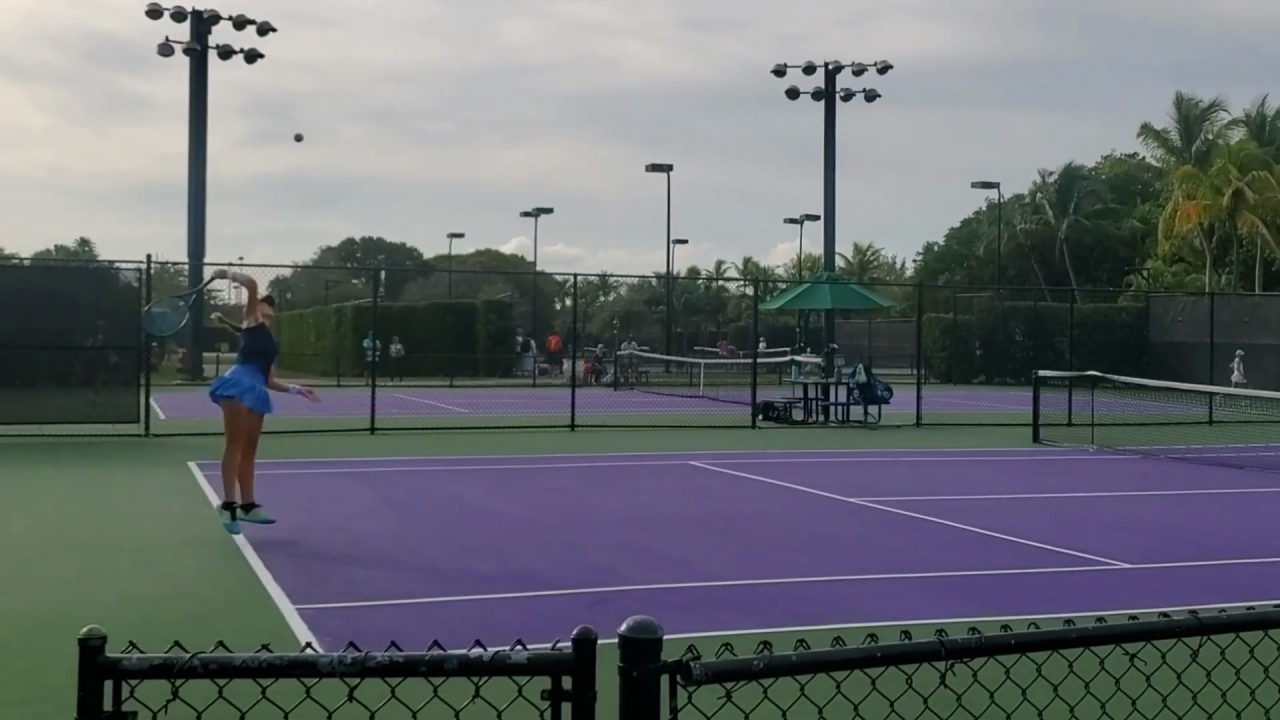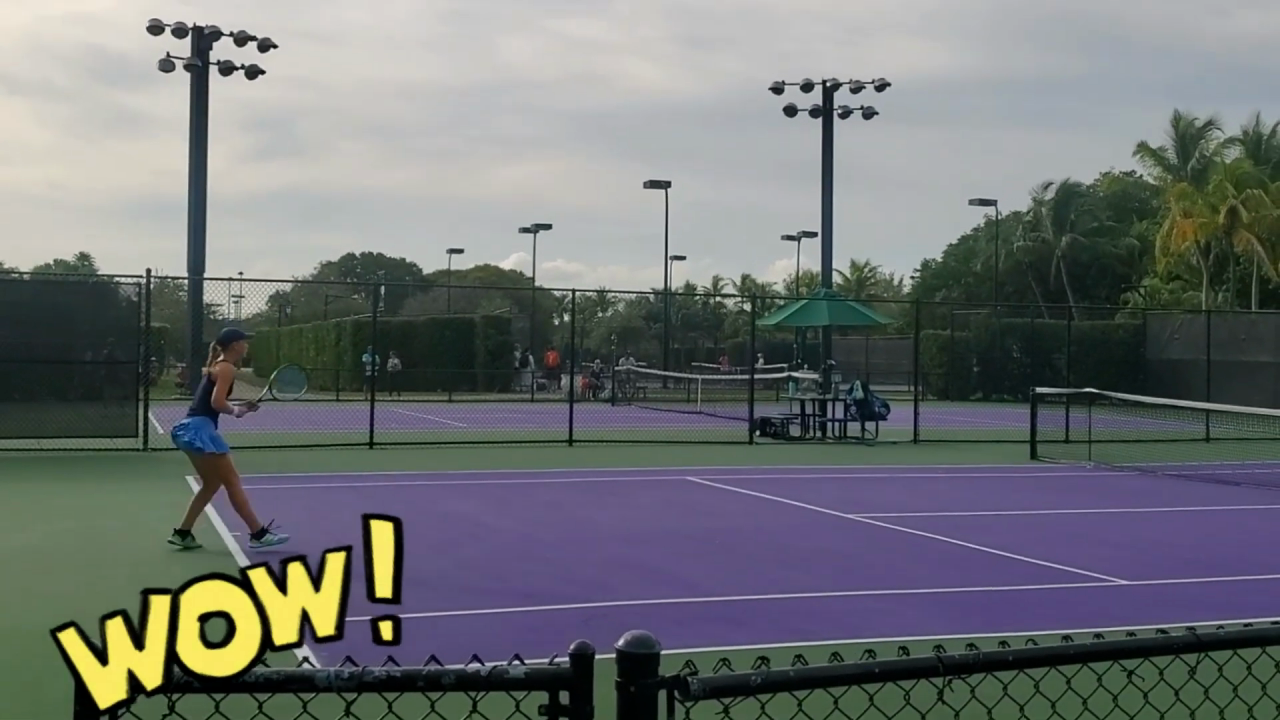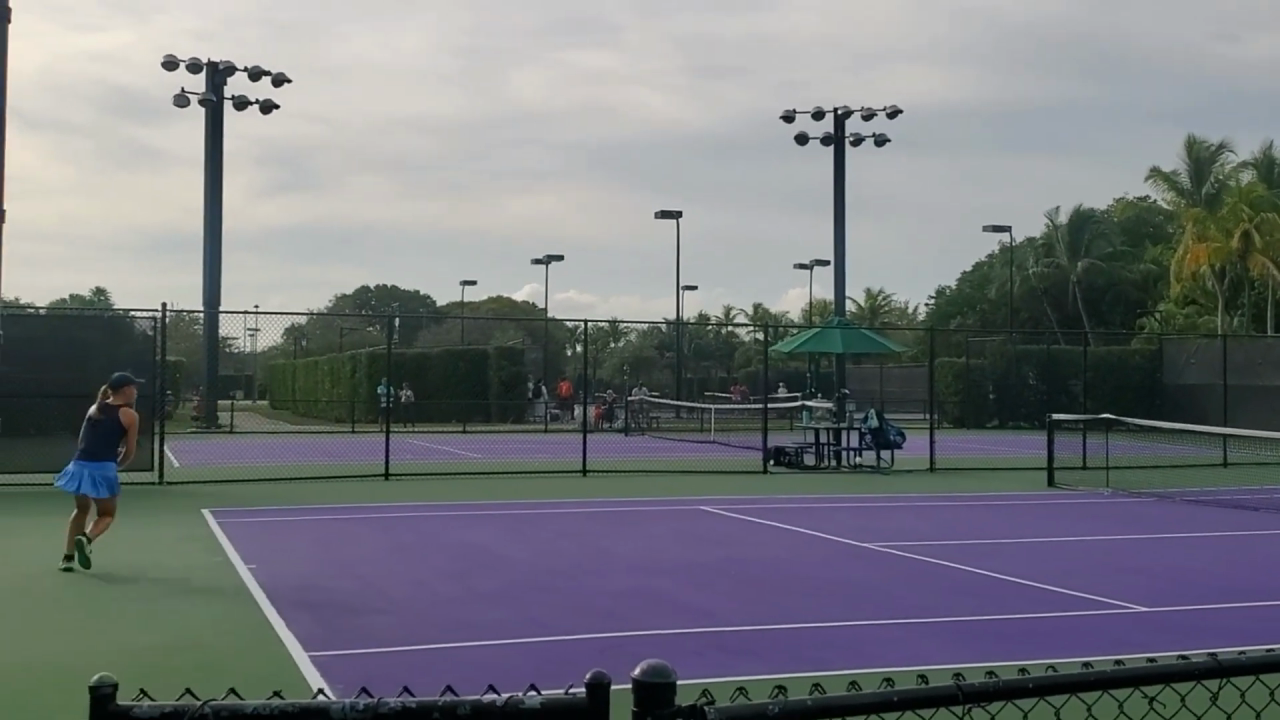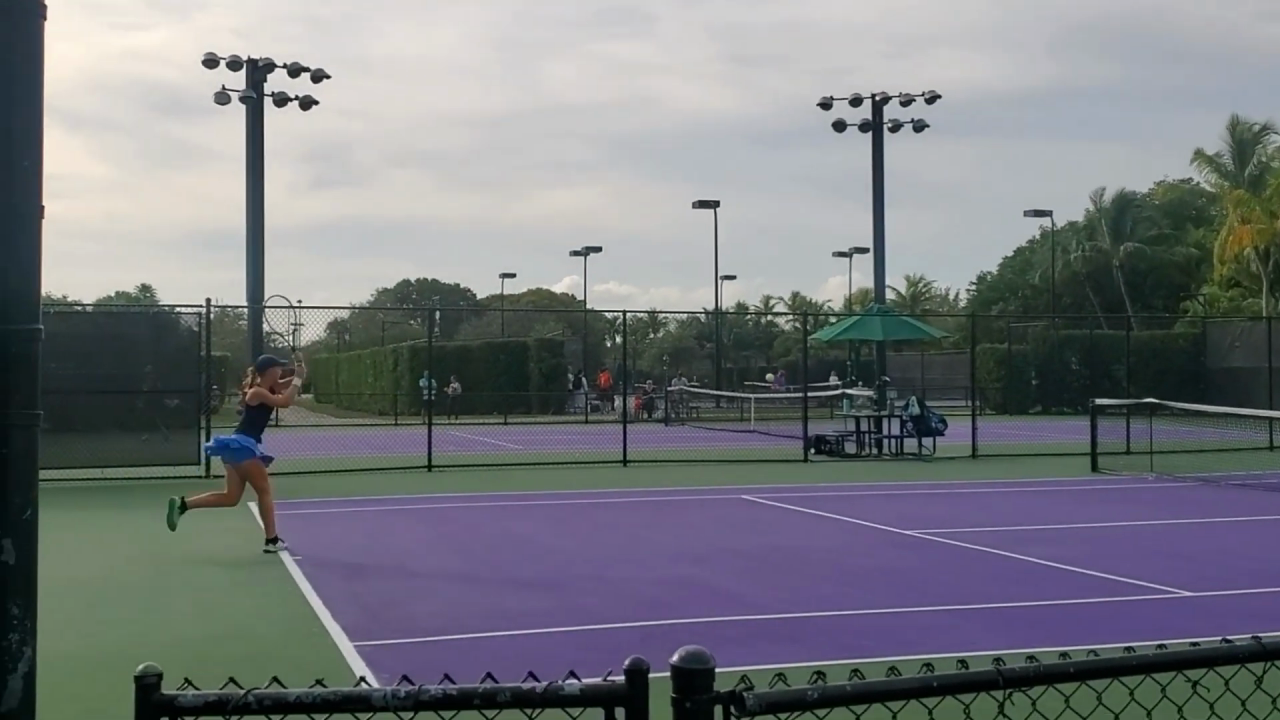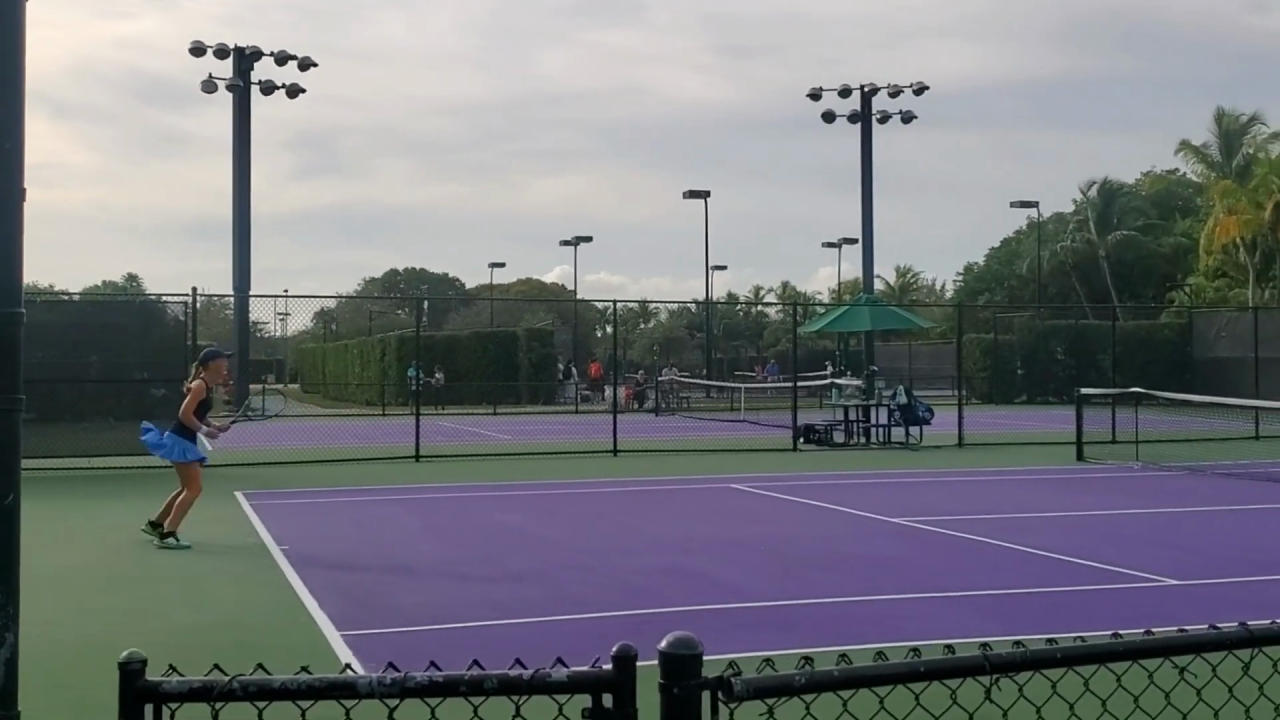
dt=1s
person 1, frame 1
left shoulder: (269, 340)
right shoulder: (254, 323)
left elbow: (269, 380)
right elbow: (251, 285)
left wrist: (294, 388)
right wrist: (230, 275)
left hip: (255, 389)
right hip: (239, 385)
left knee: (249, 449)
right knee: (235, 445)
left ankle: (248, 505)
right ankle: (228, 505)
person 1, frame 2
left shoulder: (214, 367)
right shoulder: (225, 369)
right elbow: (216, 403)
left wrist: (239, 407)
right wrist: (236, 411)
left hip: (193, 428)
right hip: (201, 430)
left knee: (211, 484)
right knee: (232, 483)
left ankle: (182, 532)
right ankle: (259, 534)
person 1, frame 3
left shoulder: (94, 409)
right shoulder: (130, 415)
left elbow: (81, 441)
right elbow: (129, 452)
right wrist: (118, 464)
left hip: (79, 467)
right hip: (103, 470)
left knee: (81, 511)
right knee: (106, 515)
left ankle: (68, 558)
right ankle: (86, 538)
person 1, frame 4
left shoulder: (273, 386)
right shoulder: (257, 392)
left elbow: (290, 381)
right elbow: (285, 402)
left wrist: (298, 370)
right wrist: (298, 380)
left hip: (240, 445)
right hip: (241, 445)
left knee: (231, 497)
right knee: (264, 490)
left ankle: (182, 503)
right ankle: (272, 540)
person 1, frame 5
left shoulder: (210, 386)
right shoulder: (199, 386)
right elbow: (185, 415)
left wrist: (213, 426)
right wrist: (205, 430)
left hip: (184, 441)
right hip: (177, 441)
left knee: (189, 488)
right knee: (194, 488)
left ankle: (155, 524)
right ankle: (167, 534)
